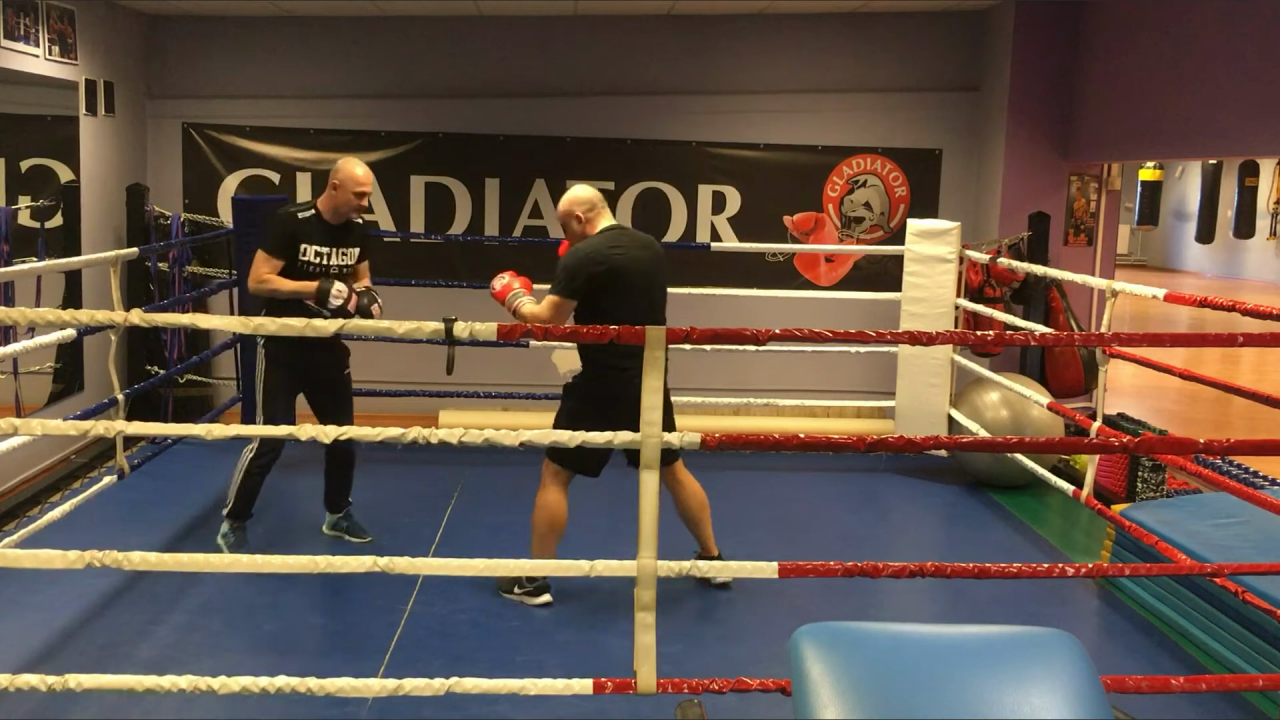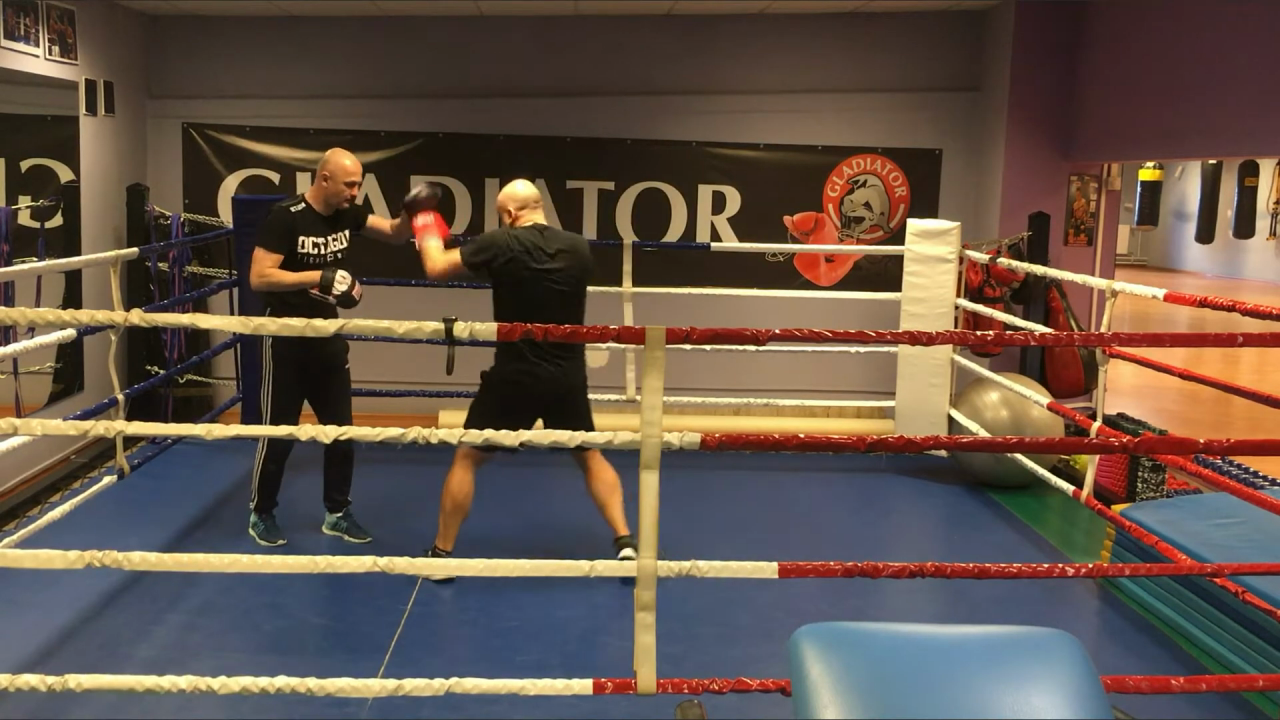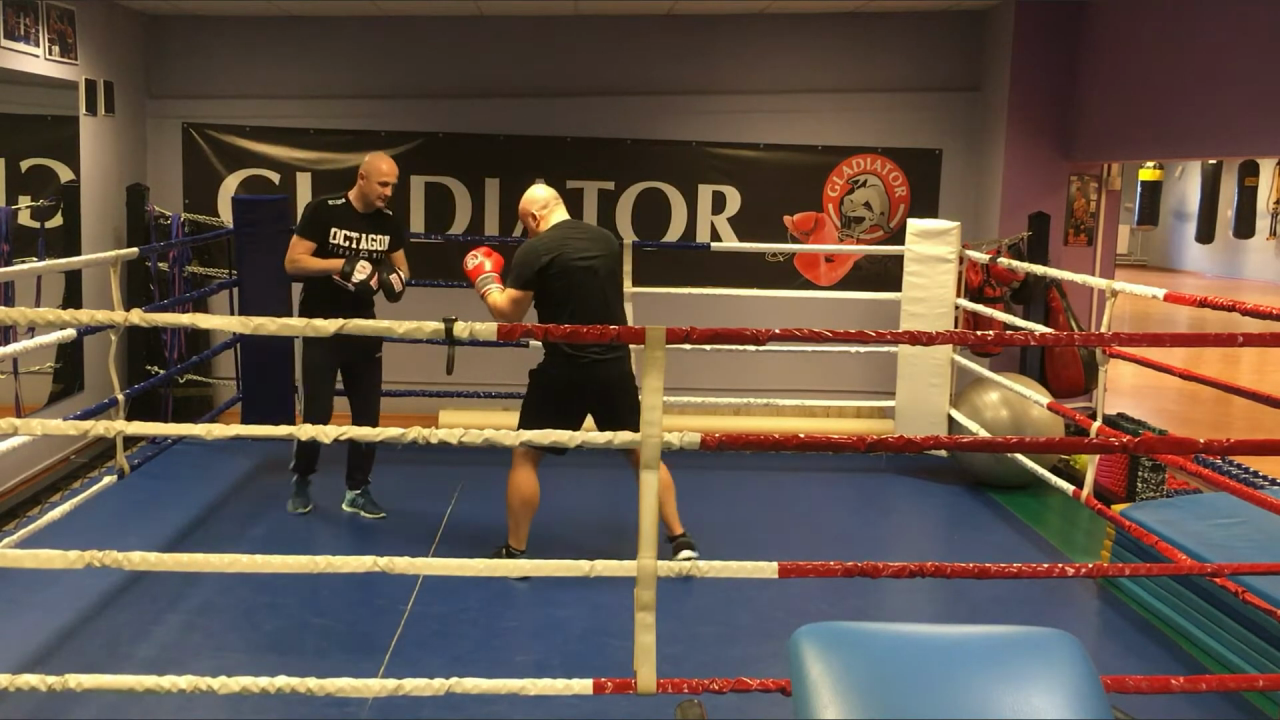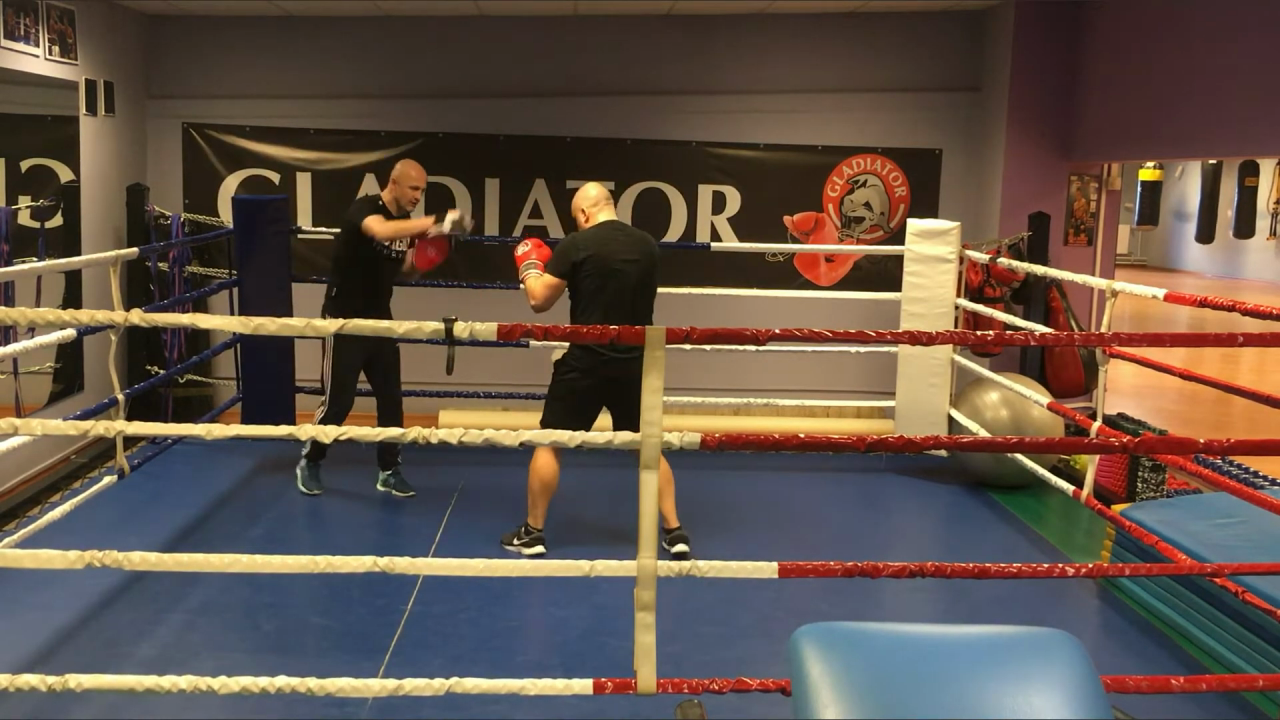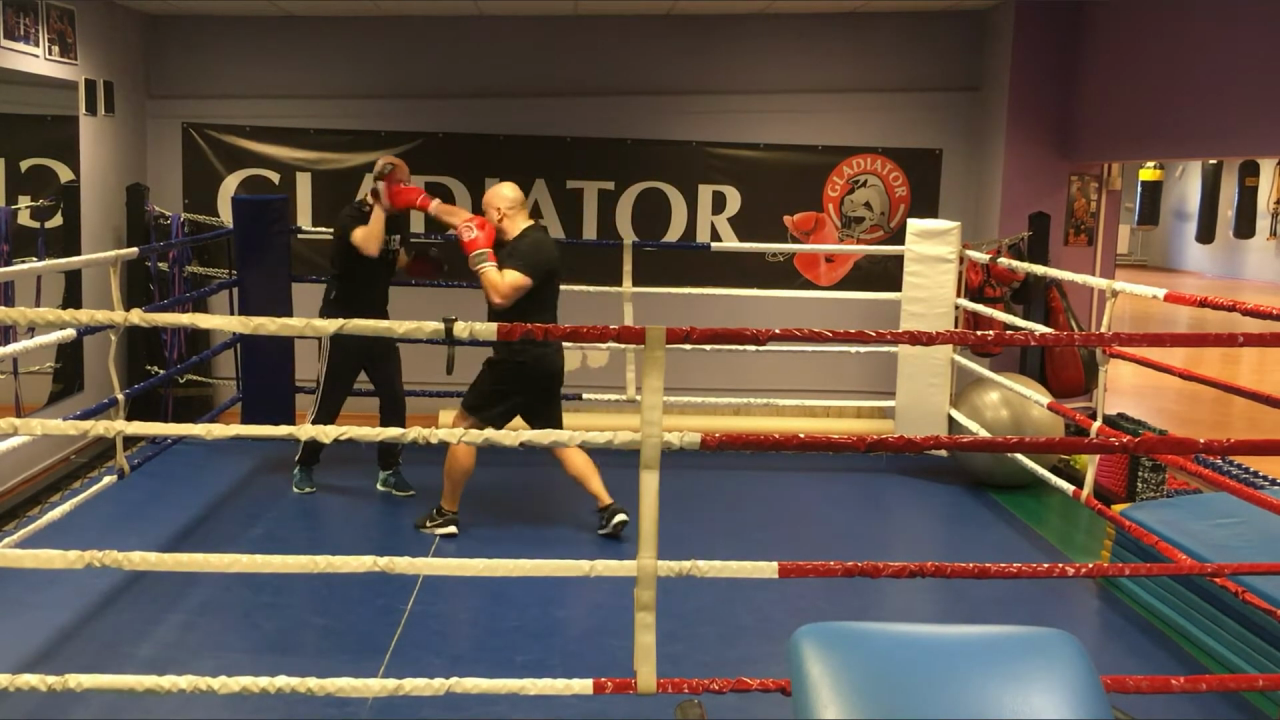
dt=1s
person 1, frame 1
left shoulder: (582, 258)
right shoulder: (651, 247)
left elbow: (549, 321)
left wrist: (514, 297)
left hip: (602, 386)
left knee: (555, 475)
right knee: (672, 470)
left ankle: (535, 580)
right ankle: (713, 560)
person 1, frame 2
left shoulder: (501, 245)
right shoulder: (579, 247)
left elbow: (436, 268)
left wrist: (427, 232)
left hip: (514, 377)
right hip: (567, 377)
left knee: (466, 460)
right knee: (590, 458)
left ankle: (442, 555)
right ankle: (625, 542)
person 1, frame 3
left shoulder: (535, 251)
right shoulder: (608, 240)
left elbow: (509, 315)
left wrist: (484, 280)
left hip: (564, 370)
right hip: (615, 365)
left knee: (526, 456)
right knee: (641, 453)
left ankle: (515, 552)
right ankle: (679, 540)
person 1, frame 4
left shoulder: (576, 245)
right shoulder: (648, 245)
left elbow: (539, 301)
left wrist: (529, 264)
left hip: (586, 363)
right hip: (635, 363)
left knee: (549, 444)
left ankle: (532, 533)
right ankle: (675, 532)
person 1, frame 5
left shoulder: (531, 248)
right shoulder: (528, 238)
left elbow: (500, 296)
right elbow: (469, 220)
left wrist: (479, 252)
right wrist: (424, 201)
left hip: (520, 361)
right hip: (541, 361)
left knee: (465, 428)
left ankle: (446, 515)
right ankle: (609, 508)
person 2, frame 1
left shoulder: (356, 231)
right shoulder: (291, 222)
left elbow: (361, 278)
right elbow: (257, 282)
left wrist: (365, 296)
right wrist: (317, 289)
left hip: (326, 346)
right hip: (282, 347)
left knee: (343, 437)
right knee: (271, 439)
left ankle: (337, 514)
right ankle: (233, 522)
person 2, frame 2
left shoulder: (347, 214)
right shoulder: (285, 216)
left elbow: (396, 233)
right elbow: (259, 277)
left wrist: (413, 214)
right wrist: (318, 277)
left hip: (328, 339)
right hip: (286, 341)
left knee: (341, 431)
right knee: (280, 433)
left ankle: (337, 512)
right ankle: (261, 514)
person 2, frame 3
left shoulder: (389, 222)
right shoulder: (323, 210)
left elbow: (400, 268)
right elbow: (293, 262)
left wrist: (394, 278)
right wrist: (341, 265)
left hip: (363, 329)
left knee: (366, 415)
right knee: (316, 412)
left ankle: (357, 490)
right ankle: (301, 479)
person 2, frame 4
left shoulder: (406, 222)
right shoulder: (364, 207)
right elbow: (382, 231)
left wrist: (424, 256)
right wrist: (436, 223)
left hip: (380, 321)
right hip: (343, 320)
left knee: (391, 399)
right knee: (338, 400)
left ankle: (389, 471)
right ankle: (309, 463)
person 2, frame 5
left shoulder: (398, 219)
right shoulder: (352, 214)
right elbow: (370, 250)
right wrist: (379, 202)
left hip: (378, 322)
right hip: (341, 322)
left knee: (394, 399)
right knee: (328, 401)
left ankle: (389, 471)
right ankle: (303, 466)
